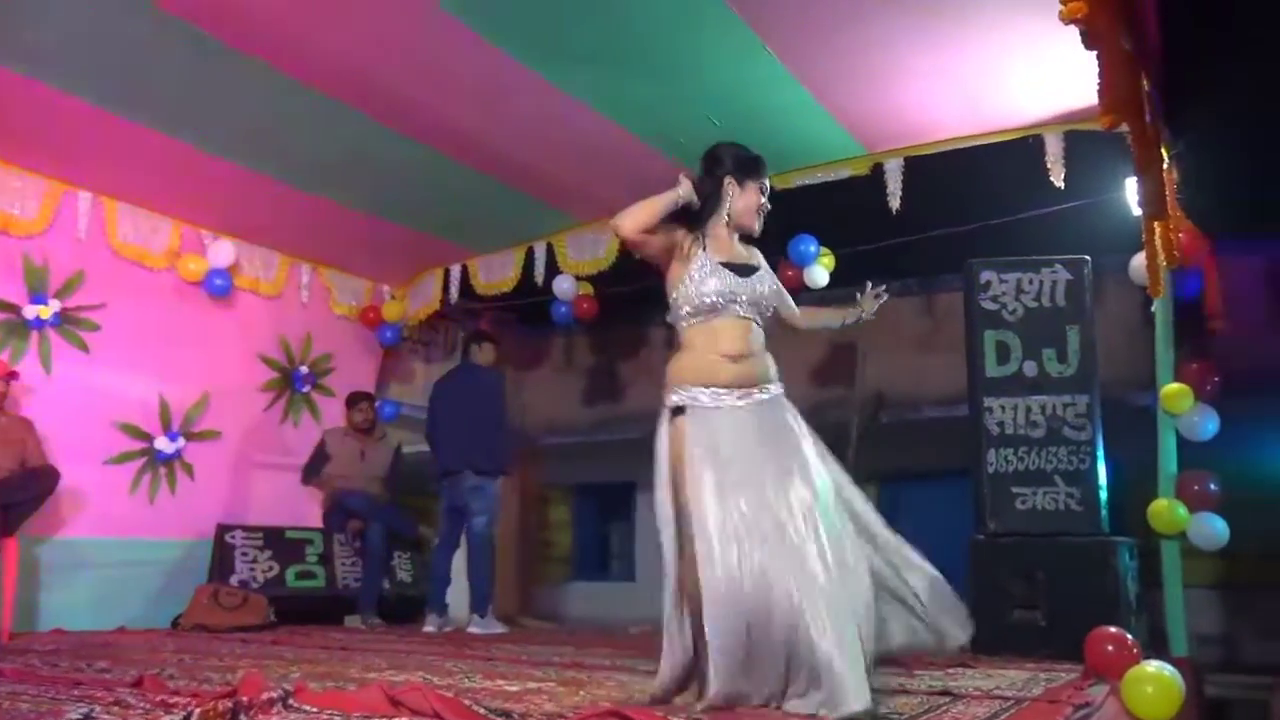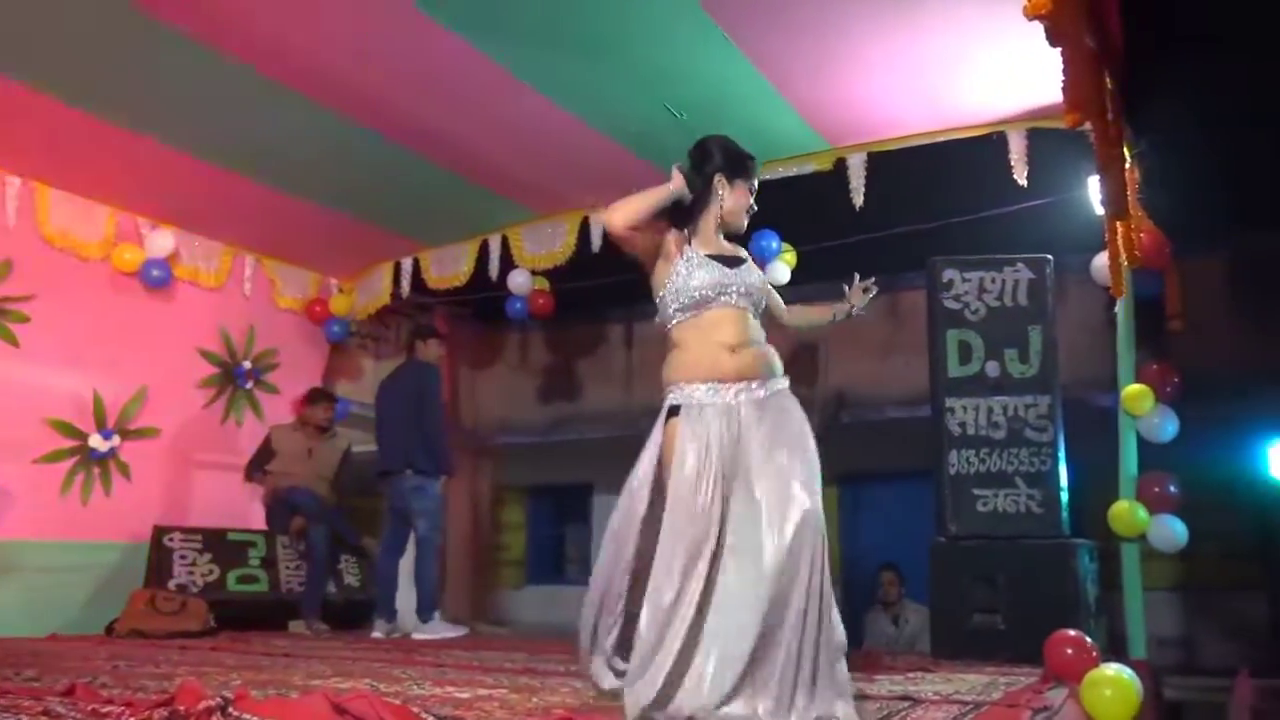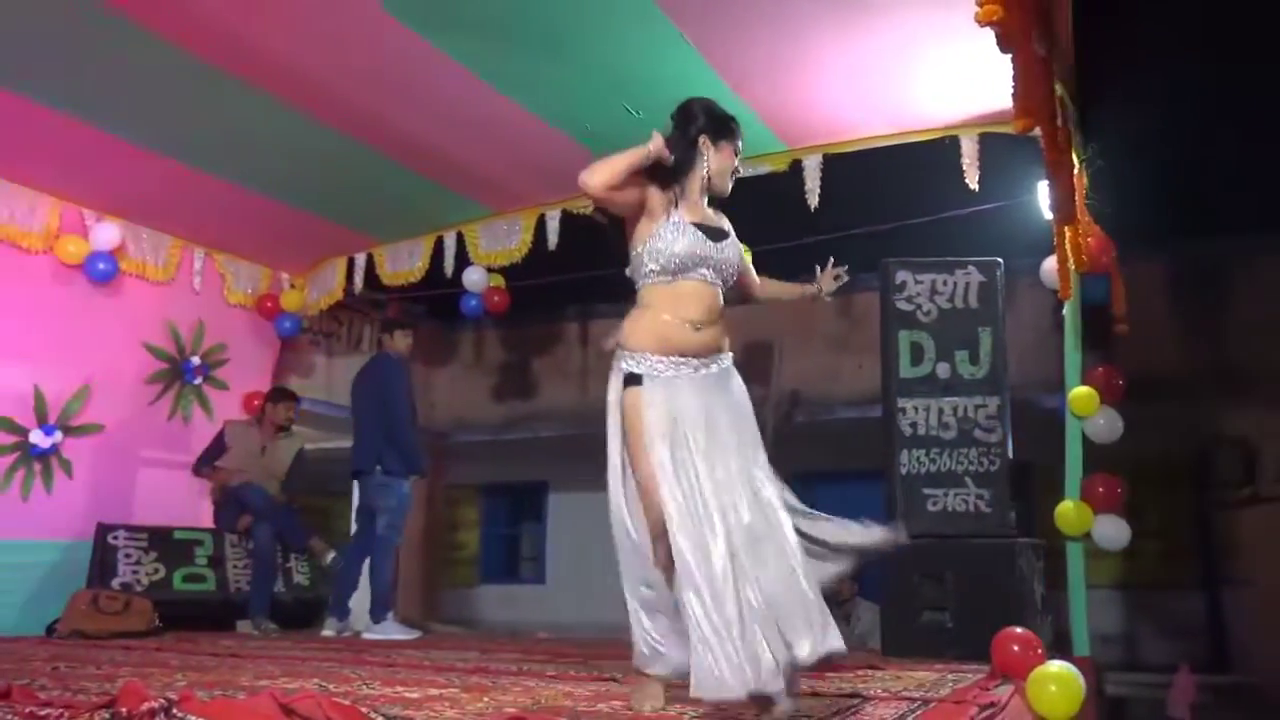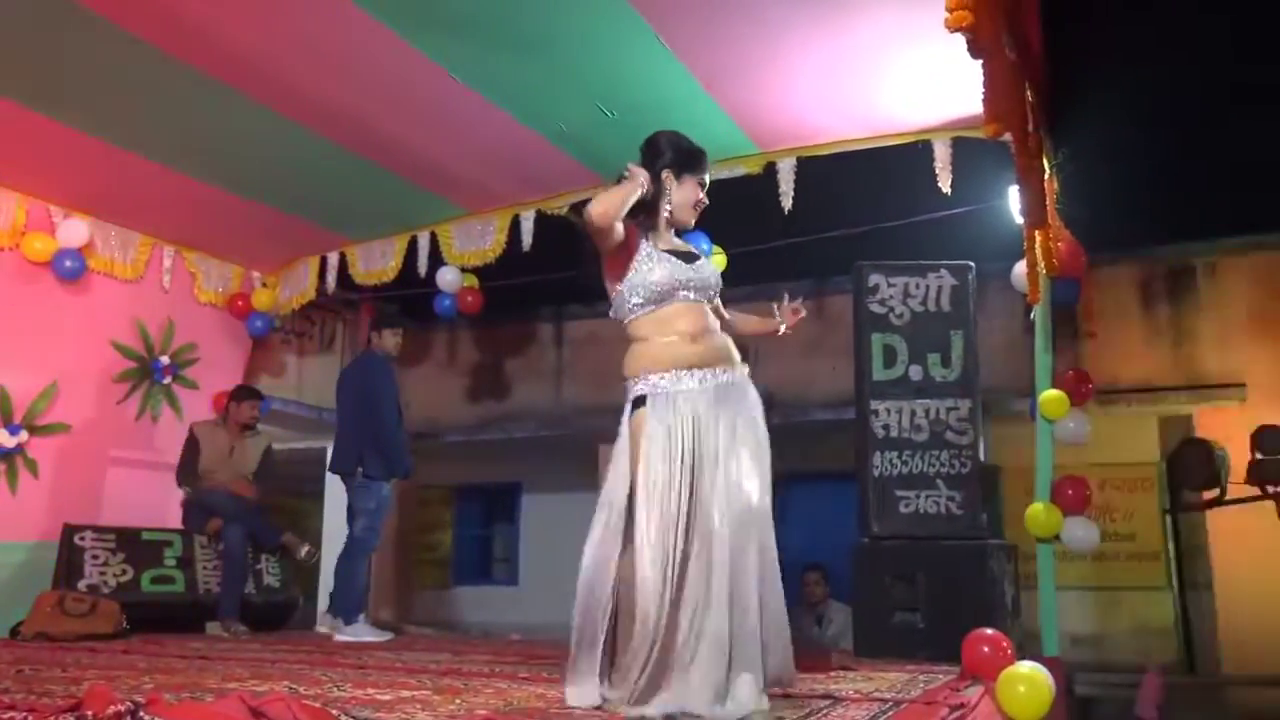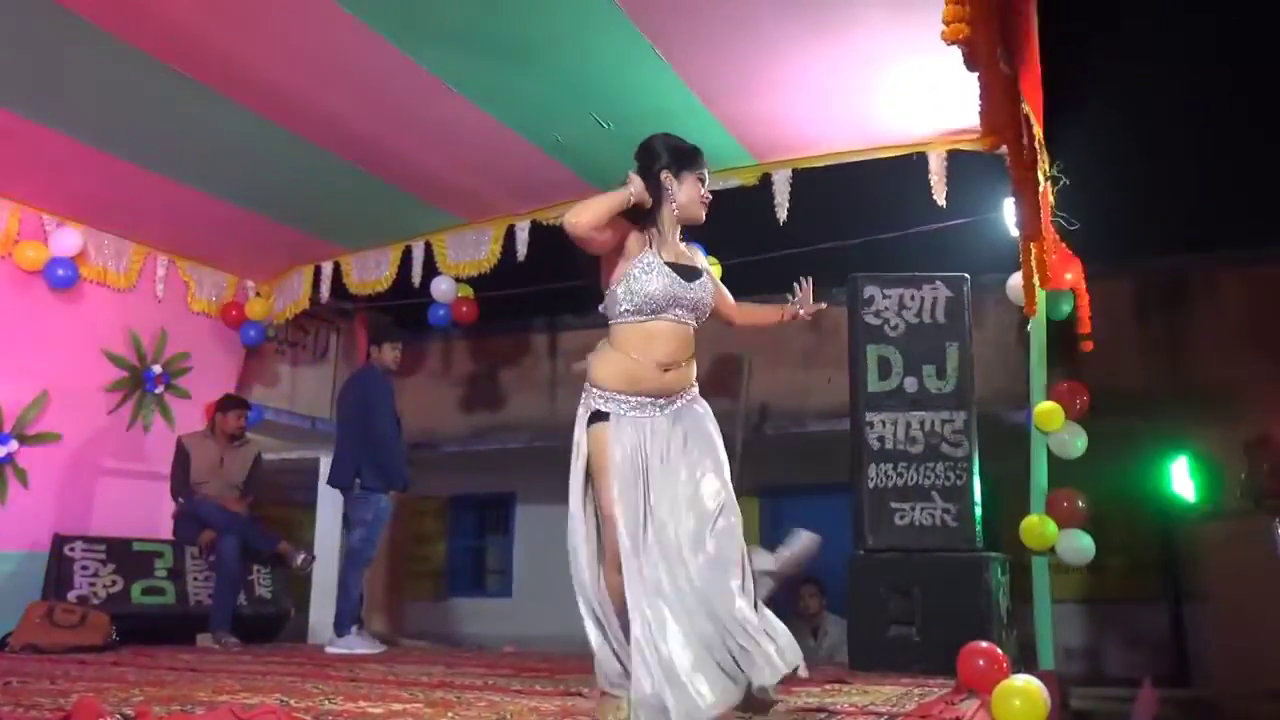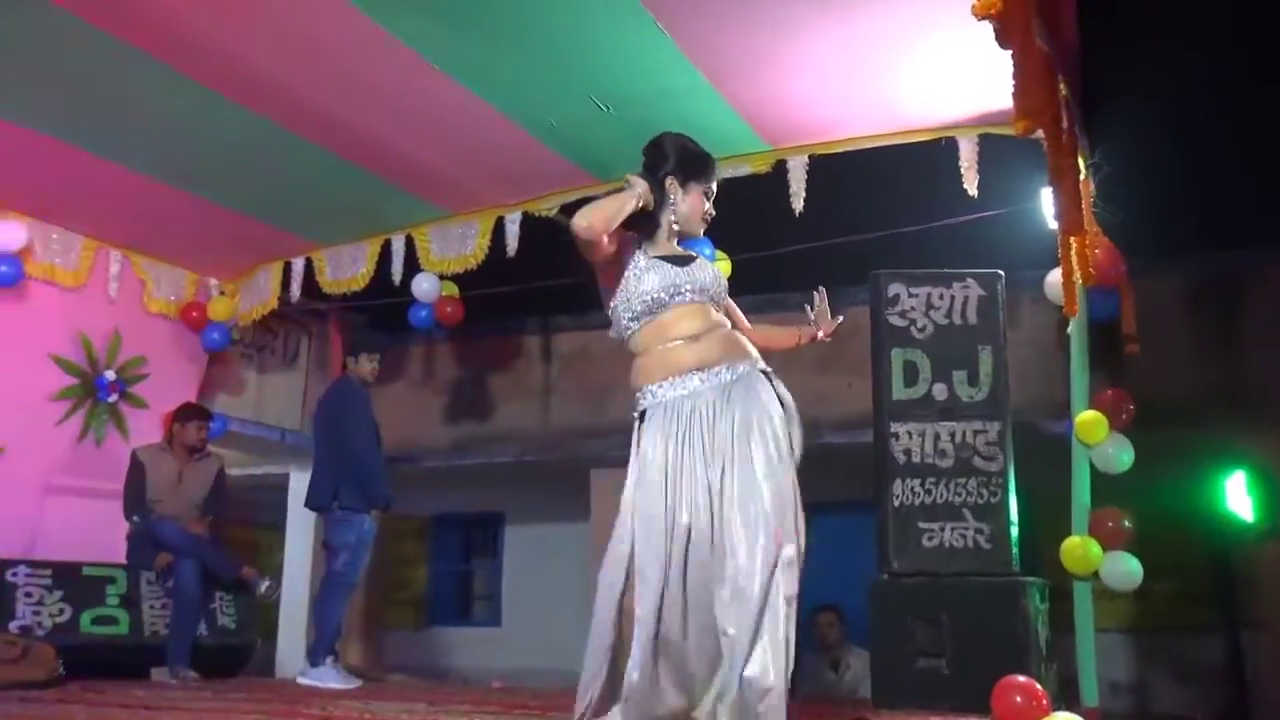
dt=0.5s
person 1, frame 1
left shoulder: (758, 260)
right shoulder: (681, 248)
left elbow: (799, 317)
right elbow: (626, 228)
left wrist: (860, 312)
right wrist: (682, 195)
left hip: (764, 408)
right hip: (698, 409)
left knee: (805, 522)
right knee: (710, 537)
left ankle: (817, 673)
right ankle: (698, 666)
person 1, frame 2
left shoulder: (742, 258)
right shoulder: (667, 244)
left elbow: (785, 315)
right elbow: (614, 222)
left wrist: (844, 308)
right wrist: (674, 189)
left hip: (768, 403)
right hip: (697, 410)
left knee: (790, 532)
right knee: (683, 542)
person 1, frame 3
left shoulder: (721, 222)
right shoulder: (653, 202)
left elbow: (758, 288)
right elbow: (593, 184)
left wrist: (819, 289)
right wrist: (657, 150)
left hip: (714, 378)
right hip: (650, 373)
left knee: (740, 506)
right knee: (665, 516)
left ankle: (755, 664)
right ankle: (658, 661)
person 1, frame 4
left shoulder: (691, 252)
right shoulder: (626, 241)
right elbow: (596, 214)
left wrist: (775, 323)
right wrist: (638, 184)
left hip: (727, 392)
right hip: (662, 398)
left knee: (739, 521)
right knee: (651, 531)
person 1, frame 5
left shoulder: (695, 258)
right shoulder: (625, 241)
left elbow: (734, 311)
right elbow: (576, 223)
left wrist: (792, 311)
right wrist: (631, 194)
left hip: (683, 412)
right hip: (618, 412)
left knee: (709, 524)
right knee: (624, 545)
left ankle: (727, 671)
person 1, frame 6
left shoulder: (699, 261)
right shoulder: (622, 252)
left elbow: (746, 331)
right elbow: (585, 227)
left wrist: (811, 332)
right wrist: (637, 195)
left hip: (743, 395)
right hip: (669, 411)
left knee: (754, 544)
right knee: (657, 550)
person 2, frame 1
left shoulder: (442, 384)
right shoulder: (485, 377)
left elbow: (431, 432)
right elbow: (495, 425)
right wrist: (501, 465)
left hip: (449, 473)
right hip: (479, 472)
left knee: (446, 542)
right knee: (480, 542)
left ankle: (435, 614)
right ankle: (480, 615)
person 2, frame 2
left shoulder: (390, 381)
right shoulder: (427, 374)
left elbow: (381, 429)
right elbow: (434, 424)
right wrist: (444, 467)
left hip: (392, 472)
right hip: (420, 472)
left knee: (391, 545)
right knee: (428, 543)
left ankle: (384, 619)
right ankle: (428, 619)
person 2, frame 3
left shoulder: (366, 373)
right shoulder: (394, 369)
right elbow: (402, 420)
right wrist: (416, 464)
left hip: (367, 466)
right hip: (391, 468)
left knee: (362, 540)
right knee: (385, 542)
left ankle: (336, 617)
right ankle: (381, 620)
person 2, frame 4
left shoulder: (354, 369)
right shoulder: (378, 368)
right elbow: (386, 422)
right wrist: (400, 466)
left hip: (354, 464)
right hip: (374, 467)
left knee: (357, 539)
right knee: (364, 541)
left ankle: (335, 613)
right ankle: (353, 620)
person 2, frame 5
left shoulder: (355, 383)
right shoulder: (376, 383)
right elbow: (384, 435)
right wrist: (397, 480)
left hip: (355, 478)
right hip: (372, 480)
left knee: (356, 554)
right knee: (360, 555)
left ankle: (352, 628)
right ankle: (344, 633)
person 2, frame 6
left shoulder: (333, 397)
right shoulder: (352, 395)
right elbow: (362, 450)
right wrist: (378, 498)
left hip: (334, 498)
right hip: (352, 501)
left knee: (336, 579)
right knee: (344, 579)
left ankle: (325, 659)
right ankle: (318, 663)
person 3, frame 1
left shoulder: (391, 445)
right shoulder: (332, 439)
right elbow: (308, 474)
left wrist: (364, 517)
right wrist: (328, 487)
left hip: (375, 513)
right hip: (340, 513)
left knee: (377, 531)
right knee: (350, 498)
left ankle: (368, 610)
right ankle: (419, 532)
person 3, frame 2
left shoulder: (340, 445)
right shoulder: (279, 435)
right elbow: (251, 470)
left wrist: (308, 514)
right wrist: (270, 482)
left hip: (320, 514)
right hip: (284, 512)
left knee: (319, 532)
right knee: (297, 495)
left ankle: (311, 615)
right ankle: (361, 542)
person 3, frame 3
left shoulder: (294, 446)
right shoulder: (233, 430)
right elbow: (200, 465)
left wrist: (254, 514)
right wrist: (216, 476)
left hip: (265, 513)
right hip: (231, 508)
left knee: (265, 531)
right knee: (248, 490)
left ankle: (259, 615)
right ankle: (313, 544)
person 3, frame 4
left shoulder: (261, 444)
right shoulder: (201, 432)
left elbow: (261, 493)
right elbow: (185, 478)
left wrist: (225, 516)
right wrist: (231, 486)
left hip: (237, 515)
right hip: (201, 510)
left knee: (236, 532)
right knee: (214, 496)
left ankle: (228, 617)
right ankle: (286, 540)
person 3, frame 5
left shoulder: (251, 452)
right shoulder: (188, 444)
left elbow: (252, 500)
right elbow: (179, 492)
left wrist: (217, 528)
right wrist: (223, 504)
left hip: (228, 526)
right hip: (192, 521)
left knee: (230, 543)
right knee: (205, 507)
left ankle: (220, 630)
right ankle: (283, 548)
person 3, frame 6
left shoulder: (213, 465)
right shoulder: (144, 457)
left elbow: (216, 518)
right elbow: (133, 511)
left wrist: (185, 542)
right wrist: (183, 527)
left hip: (188, 549)
right hip: (148, 544)
left knee: (189, 567)
right knee: (163, 528)
left ankle: (178, 663)
right ankle: (246, 574)
